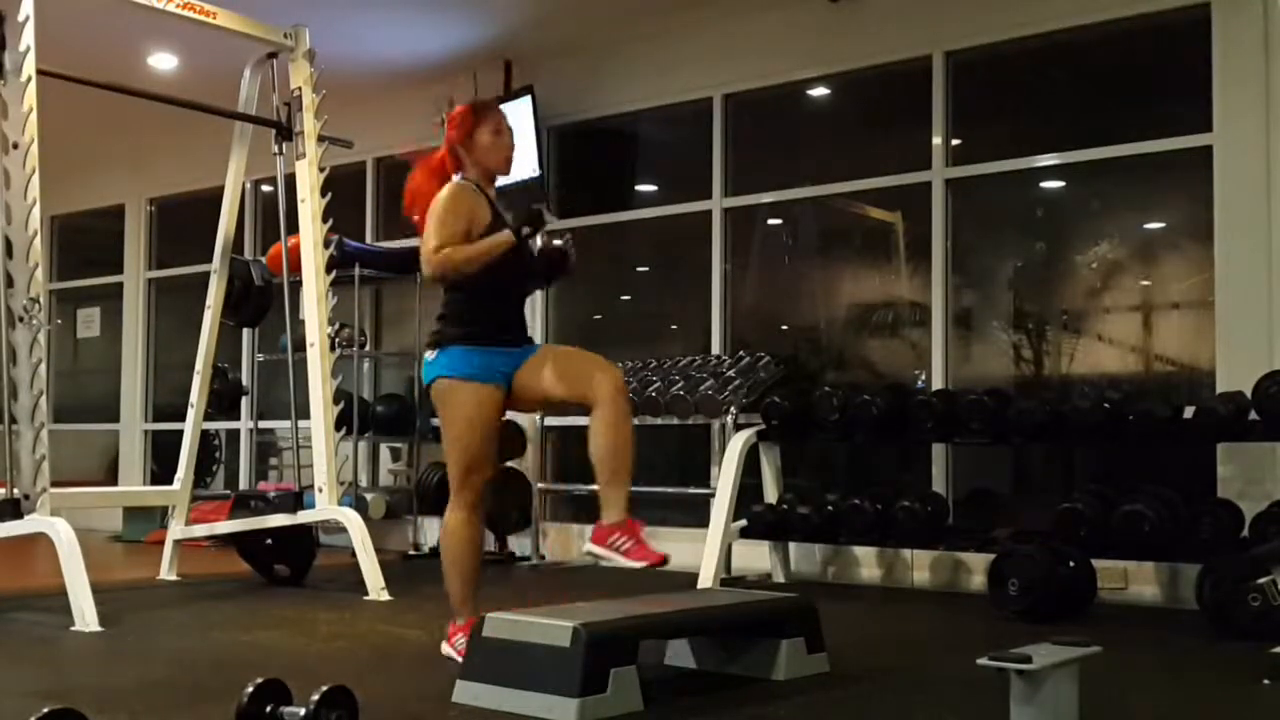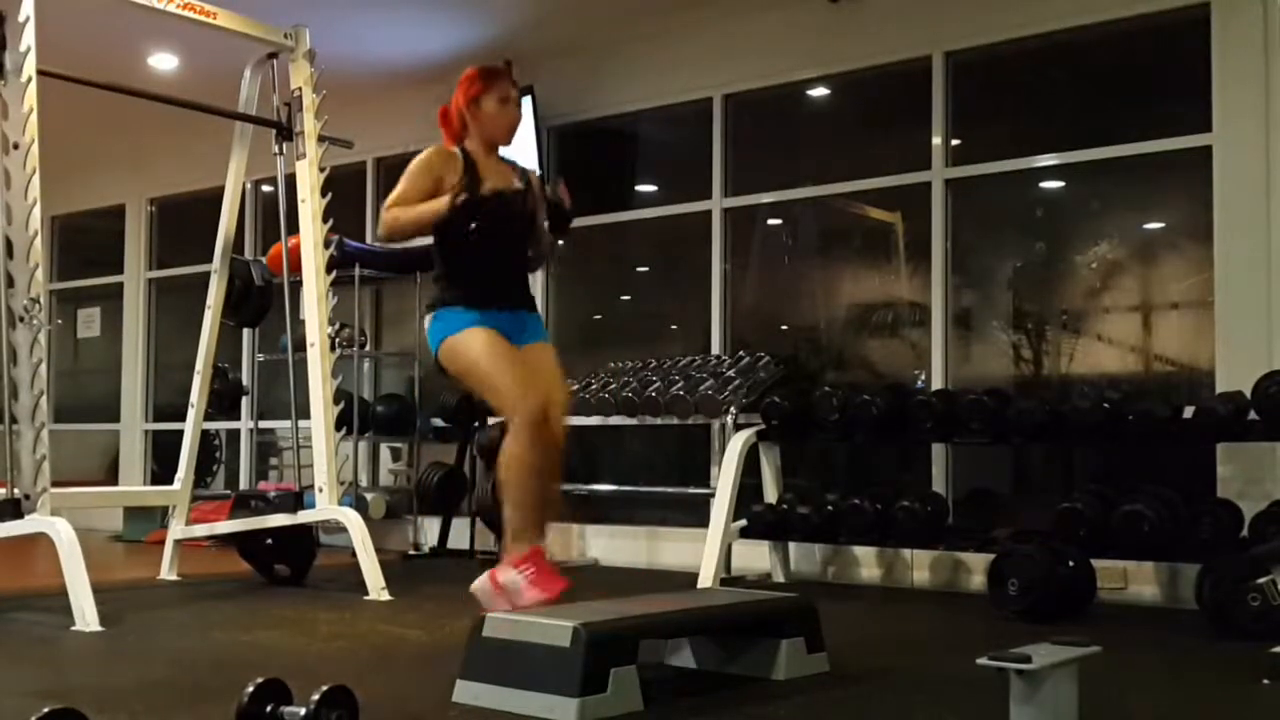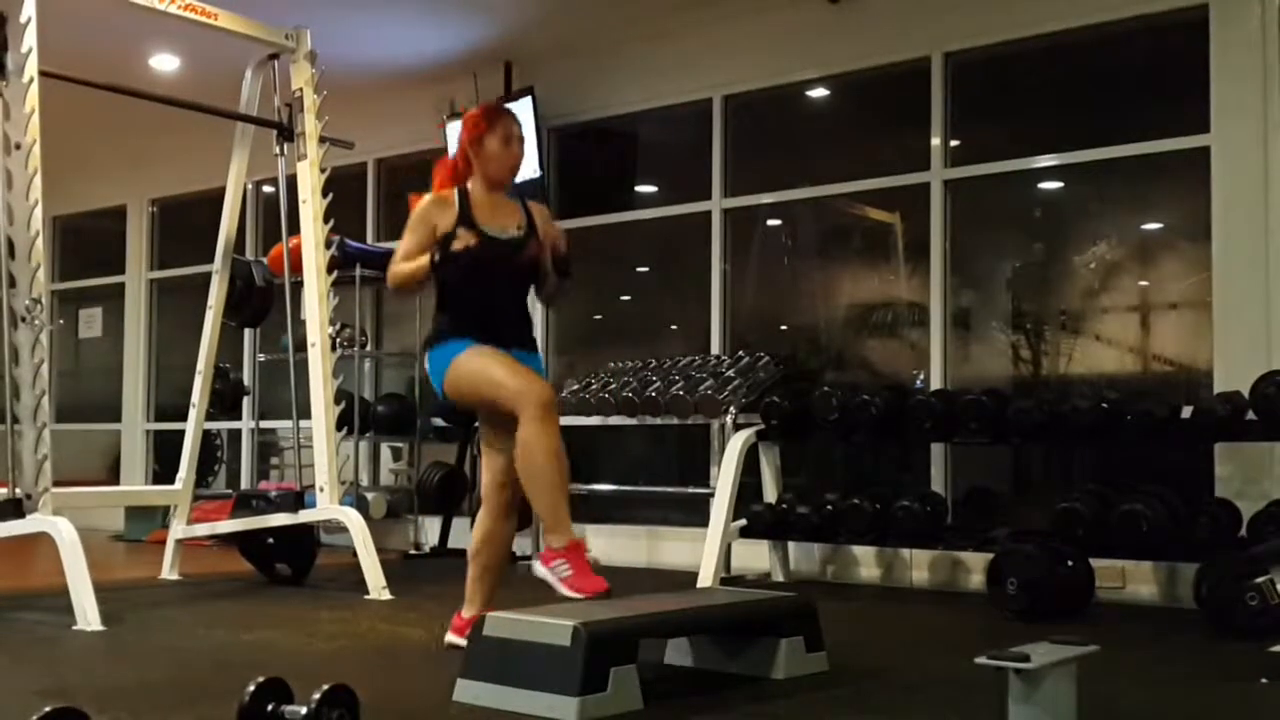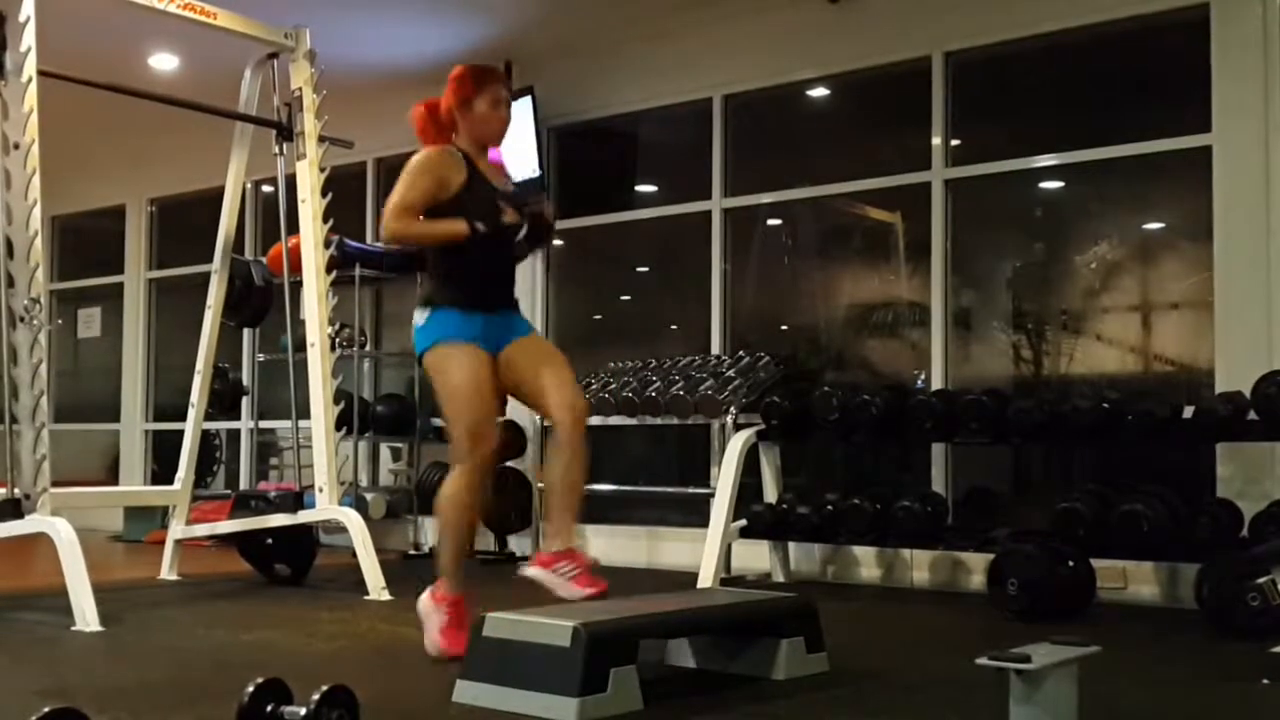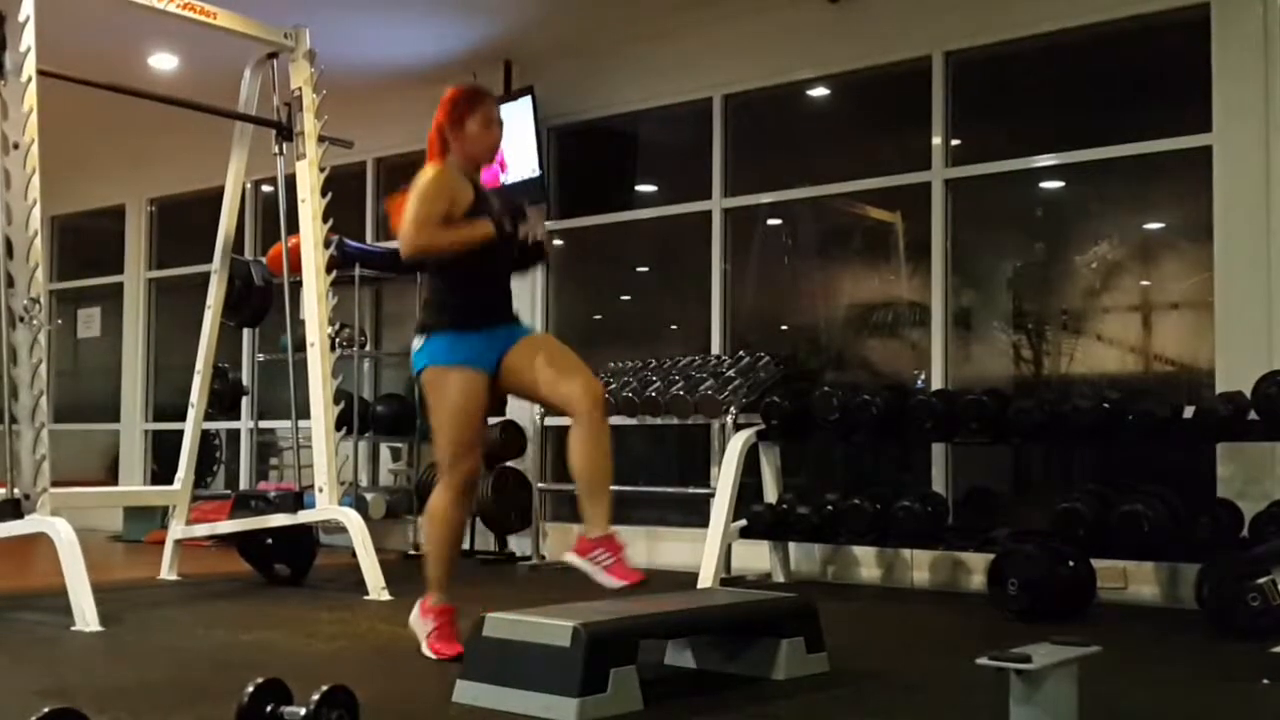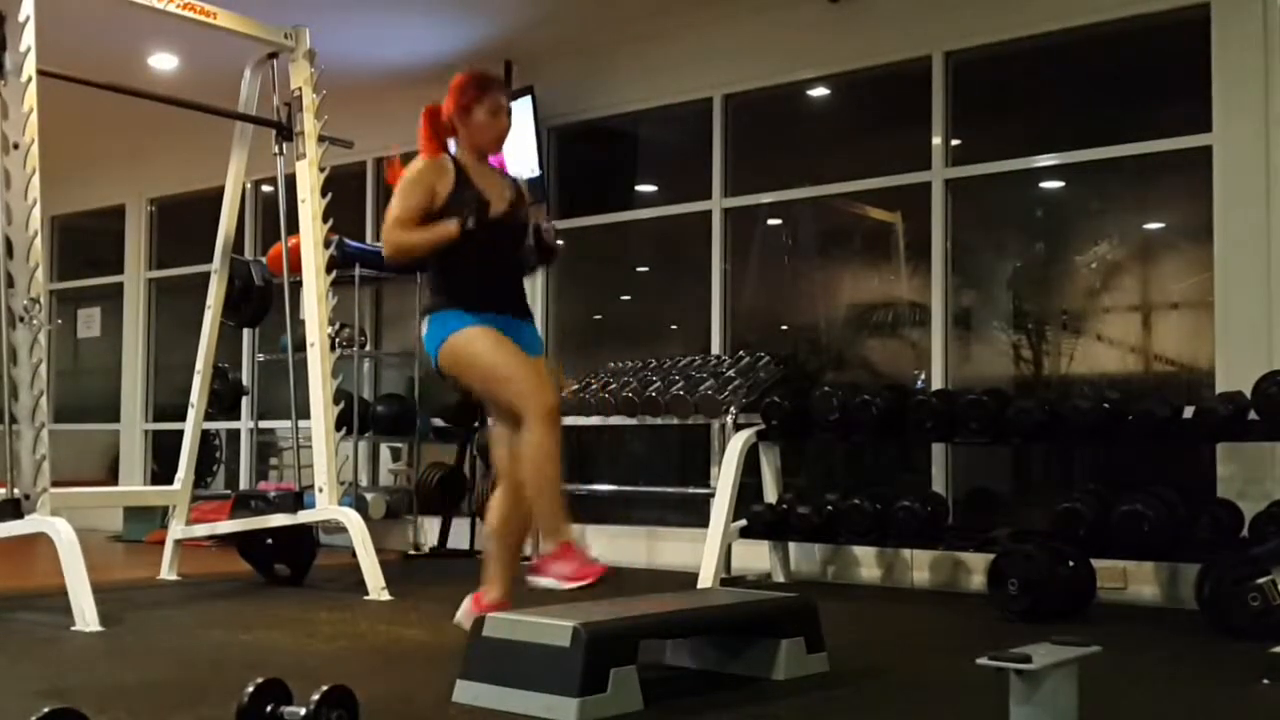
dt=0.2s
person 1, frame 1
left shoulder: (506, 205)
right shoulder: (458, 196)
right elbow: (436, 266)
left wrist: (543, 267)
right wrist: (508, 239)
left hip: (517, 349)
right hip: (463, 355)
left knee: (610, 386)
right knee: (470, 490)
left ankle: (614, 527)
right ankle: (462, 628)
person 1, frame 2
left shoulder: (523, 178)
right shoulder: (440, 161)
right elbow: (389, 223)
left wrist: (556, 223)
right wrist: (453, 201)
left hip: (520, 315)
right hip: (459, 318)
left knee: (551, 437)
right knee: (529, 410)
left ankle: (509, 574)
right ankle: (521, 555)
person 1, frame 3
left shoulder: (535, 217)
right shoulder: (441, 206)
left elbow: (546, 293)
right elbow: (398, 277)
left wrist: (555, 264)
right wrist: (442, 257)
left hip: (518, 351)
right hip: (459, 350)
left knee: (502, 493)
right knee: (535, 403)
left ankle: (471, 620)
right ankle: (562, 549)
person 1, frame 4
left shoulder: (498, 179)
right shoulder: (434, 163)
right elbow: (391, 225)
left wrist: (535, 234)
right wrist: (472, 228)
left hip: (503, 320)
right hip: (451, 321)
left knee: (570, 408)
right knee: (477, 456)
left ankle: (557, 552)
right ankle: (446, 593)
person 1, frame 5
left shoulder: (494, 192)
right shoulder: (441, 178)
right elbow: (413, 243)
left wrist: (521, 252)
right wrist: (492, 228)
left hip: (505, 330)
right hip: (455, 337)
left knee: (590, 399)
right knee: (459, 478)
left ankle: (595, 539)
right ankle: (436, 608)
person 1, frame 6
left shoulder: (511, 187)
right shoulder: (431, 171)
right elbow: (392, 240)
right wrist: (463, 224)
left hip: (513, 323)
right hip: (454, 323)
left knee: (516, 468)
right knee: (541, 401)
left ankle: (492, 599)
right ankle: (554, 550)
